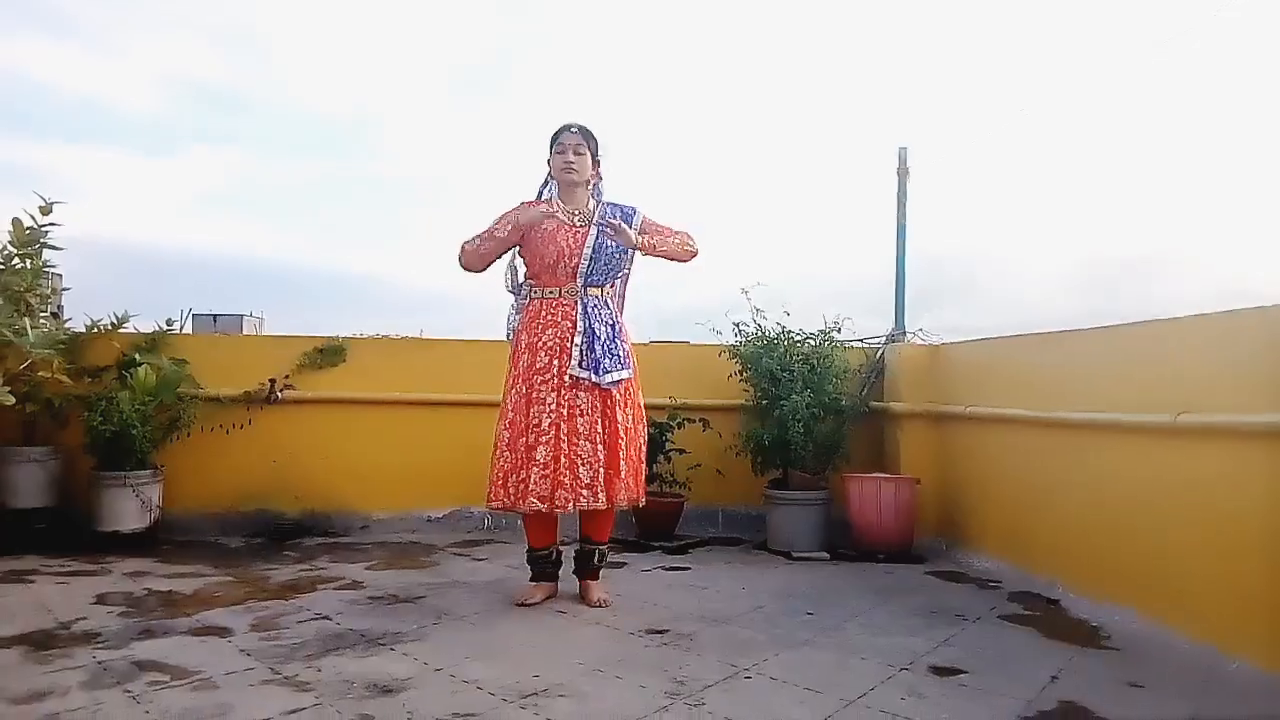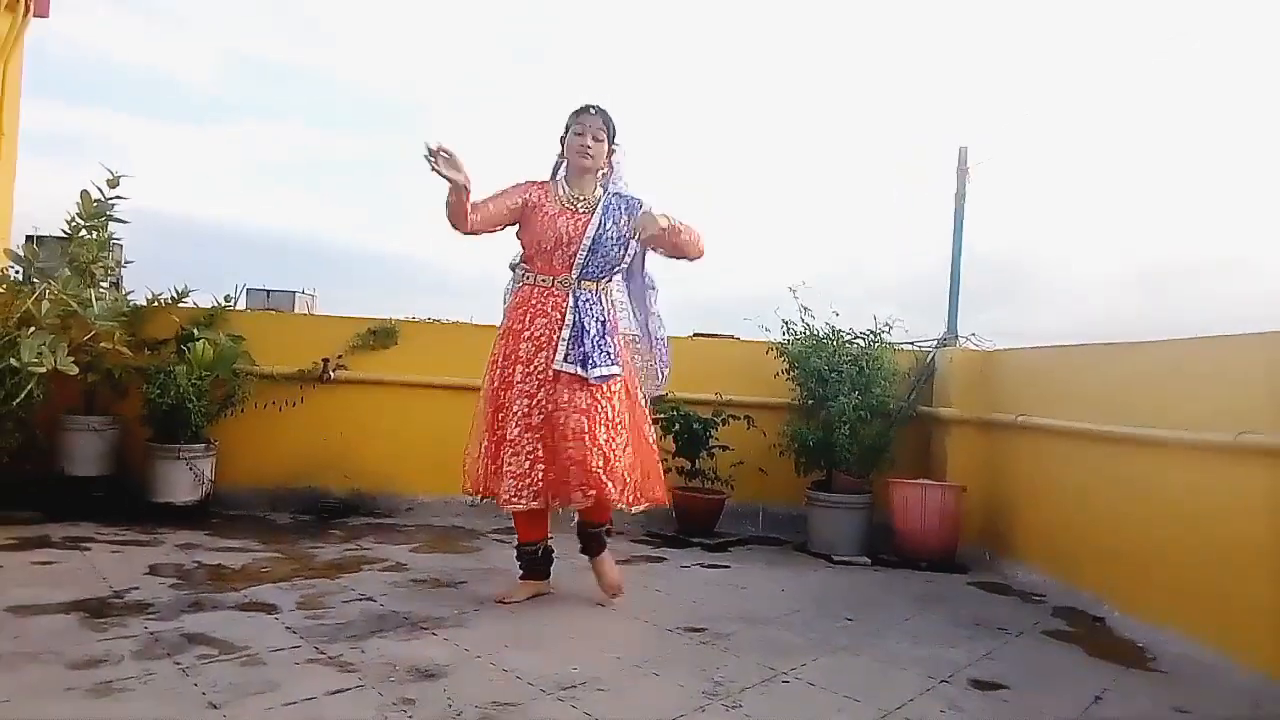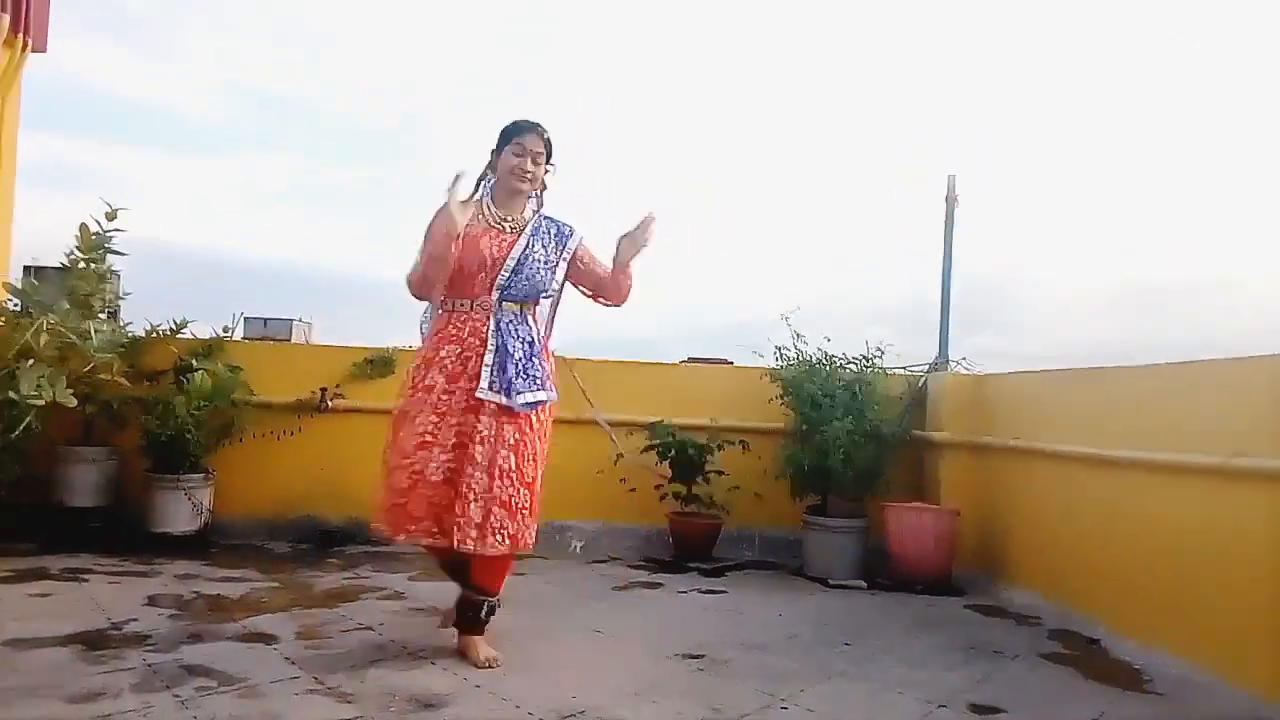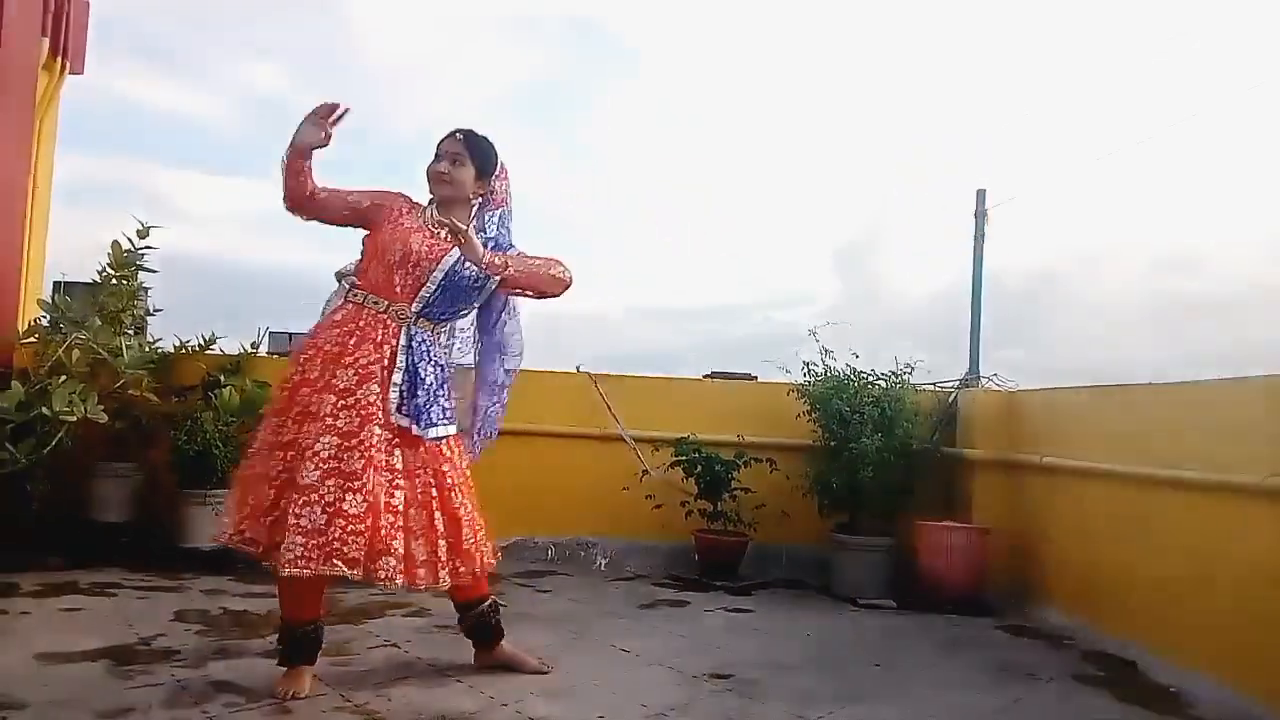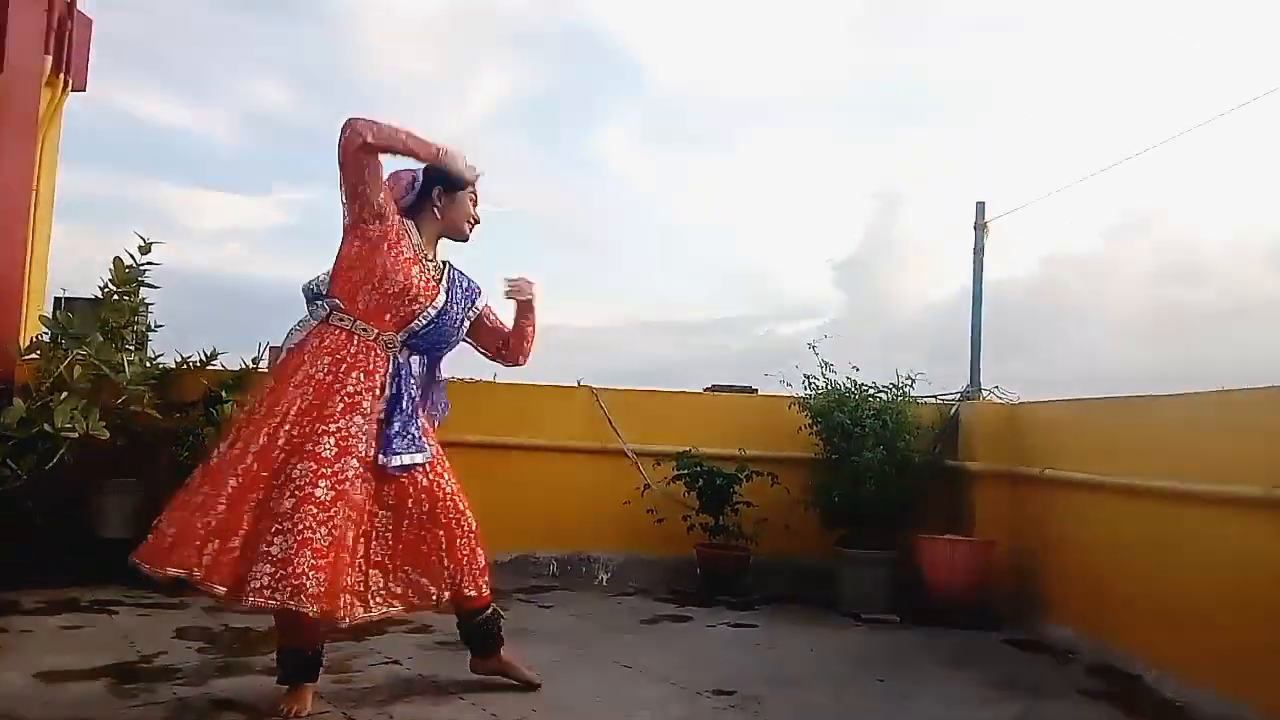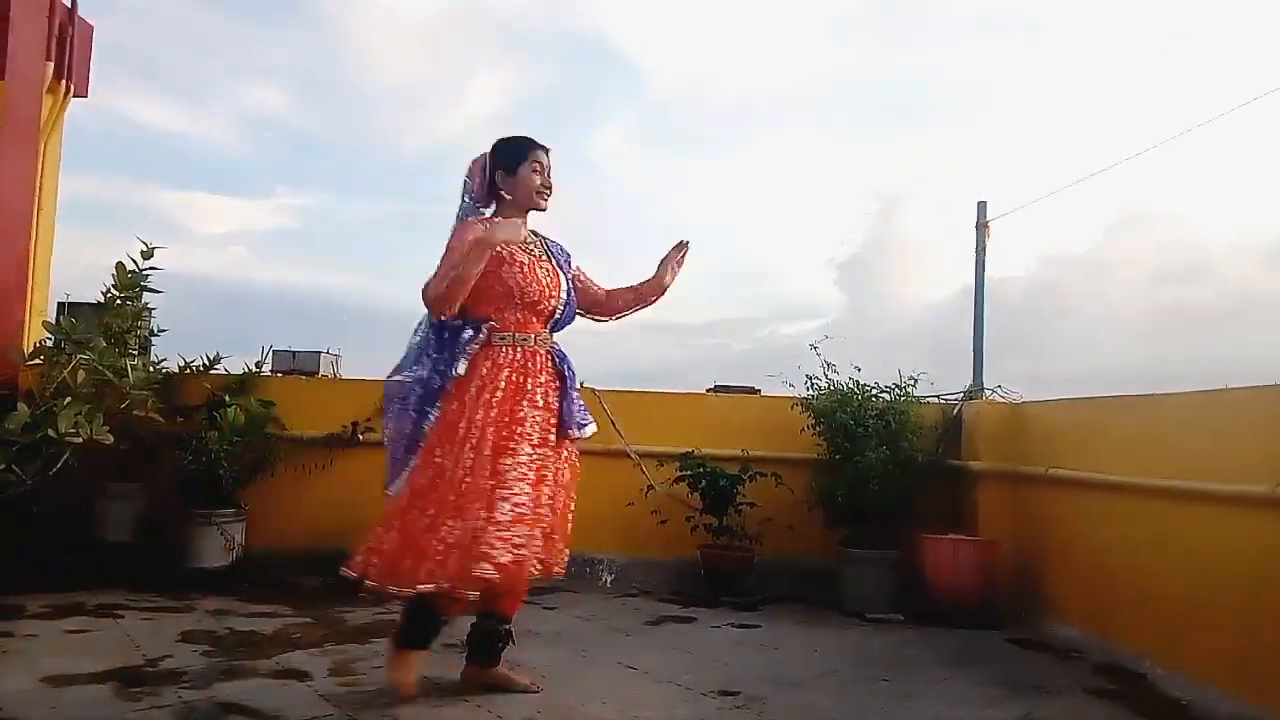
dt=0.5s
person 1, frame 1
left shoulder: (624, 218)
right shoulder: (528, 217)
left elbow: (687, 246)
right elbow: (470, 259)
left wrist: (635, 239)
right wrist: (521, 223)
left hip: (603, 346)
right hip: (543, 345)
left knee: (603, 456)
right knee: (539, 454)
left ankle: (590, 573)
right ankle: (544, 573)
person 1, frame 2
left shoulder: (627, 210)
right shoulder: (532, 195)
left elbow: (692, 248)
right elbow: (467, 220)
left wrist: (669, 228)
right wrist: (458, 185)
left hip: (591, 340)
right hip: (529, 334)
left knee: (593, 450)
right knee: (523, 451)
left ankle: (598, 545)
right ankle: (535, 570)
person 1, frame 3
left shoulder: (557, 236)
right shoulder: (457, 216)
left elbow: (611, 293)
right elbow: (424, 288)
left wrist: (626, 254)
right wrist: (450, 226)
left hip: (520, 371)
right hip: (452, 361)
left knee: (504, 496)
right knee: (427, 483)
left ankle: (473, 625)
right ankle: (469, 585)
person 1, frame 4
left shoulder: (493, 260)
right shoulder: (396, 211)
left elbow: (558, 277)
right elbow: (301, 199)
left wrist: (485, 258)
right wrist: (304, 143)
left hip: (412, 381)
right hip: (341, 362)
left knee: (441, 509)
right knee: (313, 504)
left ankle: (490, 641)
right ankle: (299, 655)
person 1, frame 5
left shoulder: (459, 291)
right shoulder: (377, 219)
left elbow: (515, 349)
right elbow: (356, 135)
left wrist: (527, 305)
right wrist: (441, 154)
left hip: (385, 402)
right hip: (319, 384)
left knee: (440, 520)
right knee: (301, 526)
left ankle: (488, 648)
person 1, frame 6
left shoulder: (553, 254)
right shoulder: (477, 233)
left elbow: (604, 307)
right elbow: (441, 302)
left wrist: (664, 278)
right wrist: (484, 244)
left hip: (543, 391)
right hip: (491, 387)
left knee: (524, 527)
right knee: (484, 519)
left ankle: (483, 657)
right ankle: (411, 639)
